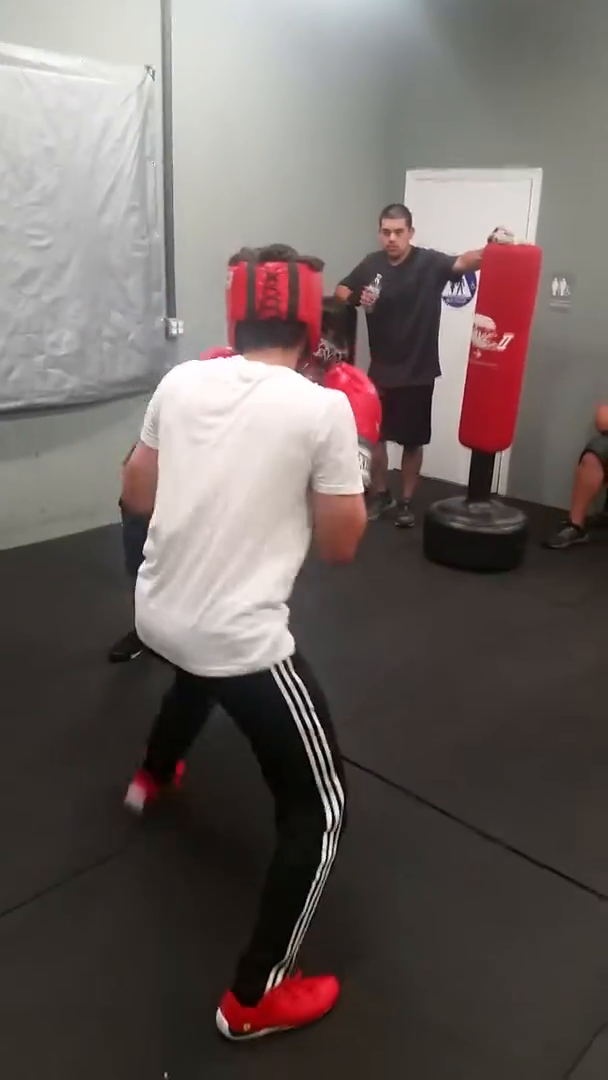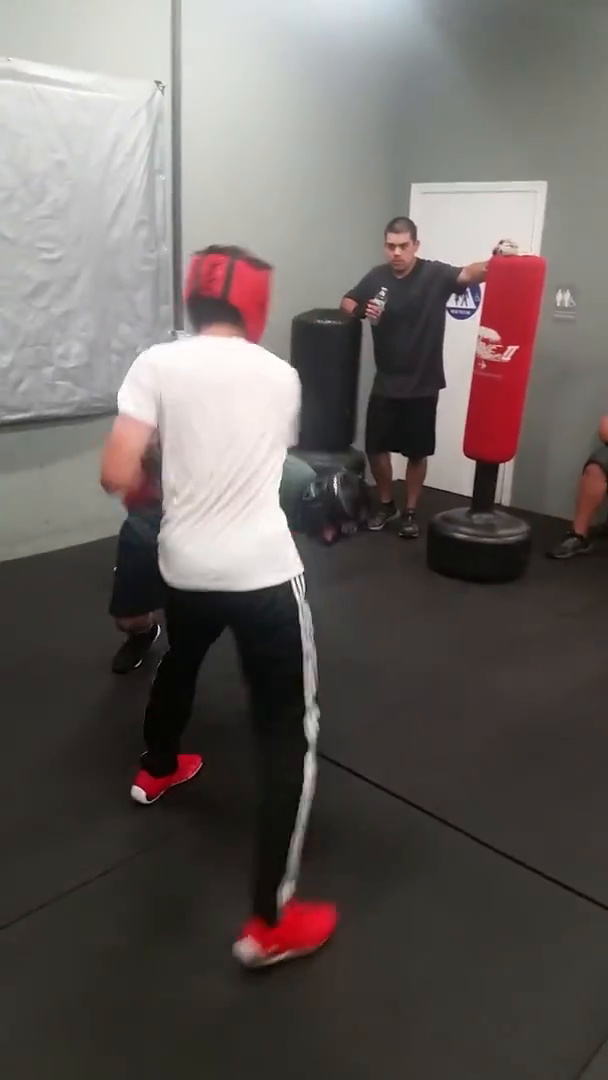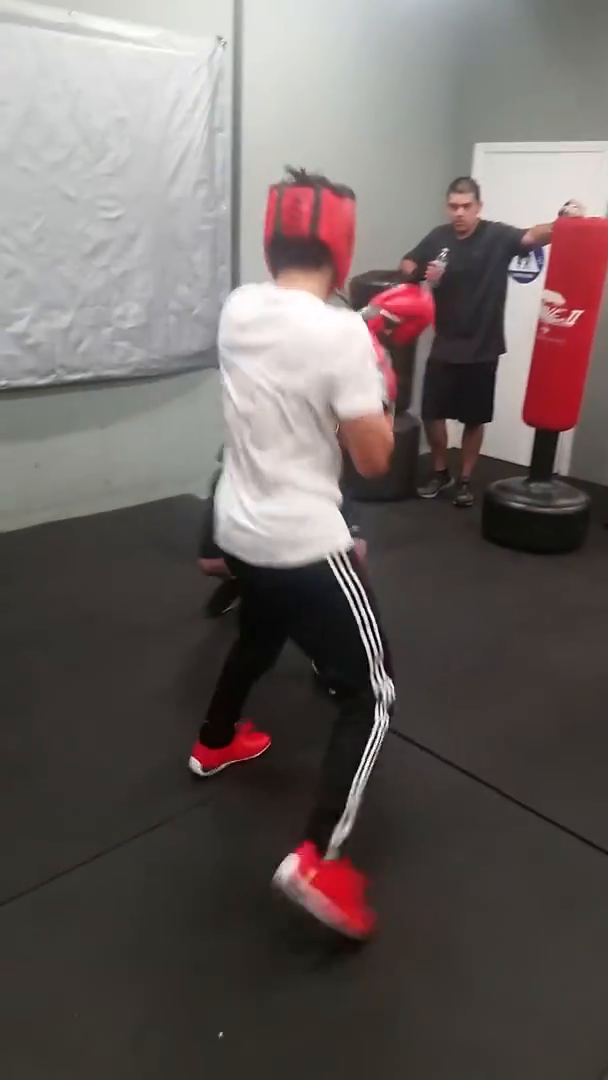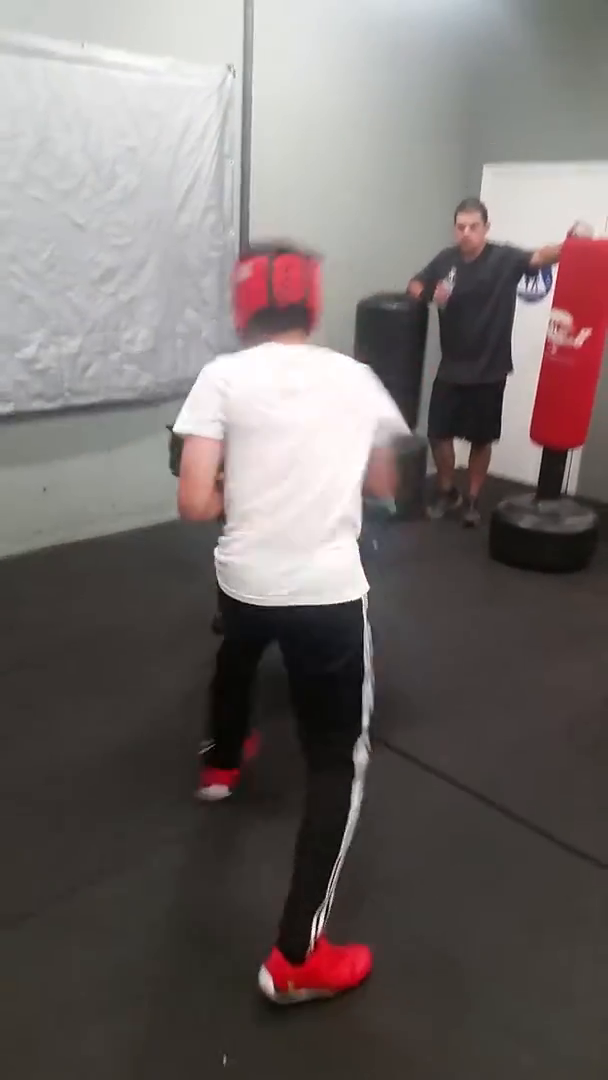
dt=0.4s
person 1, frame 1
left shoulder: (179, 383)
right shoulder: (322, 408)
left elbow: (138, 495)
right elbow: (341, 546)
right wrist: (349, 459)
left hip: (160, 615)
right hip: (246, 637)
left knee: (199, 663)
right knee: (316, 805)
left ankle: (153, 779)
right ankle: (254, 996)
person 1, frame 2
left shoulder: (157, 364)
right shoulder: (279, 373)
left elbow: (119, 476)
left wrist: (168, 490)
left hip: (186, 568)
right hip: (266, 573)
left knee: (180, 657)
right knee: (290, 733)
left ankle: (157, 771)
right ankle: (271, 921)
person 1, frame 3
left shoulder: (237, 310)
right shoulder: (340, 334)
right elbow: (373, 460)
right wrist: (378, 390)
left hip: (238, 528)
right hip: (307, 541)
left knee: (260, 629)
right knee: (370, 696)
left ankle: (218, 743)
right ankle: (317, 860)
person 1, frame 4
left shoulder: (223, 377)
right shoulder: (358, 381)
left elbow: (195, 502)
right elbow: (384, 488)
left wrist: (239, 501)
left hip: (246, 582)
right hip: (331, 593)
left knee: (238, 656)
right knee: (335, 765)
left ankle: (222, 765)
right ankle: (295, 959)
person 2, frame 1
left shoulder: (429, 262)
right shoulder: (372, 264)
left elbow: (463, 262)
right elbow: (341, 290)
right wrist: (356, 297)
left hip: (418, 372)
right hip: (381, 369)
left knee: (412, 440)
left ankle: (406, 501)
right ankle: (381, 495)
person 2, frame 2
left shoulder: (434, 274)
right shoulder: (377, 276)
left elbow: (468, 274)
right elbow: (347, 302)
right wrist: (362, 310)
left hip: (422, 384)
right hip: (386, 382)
left knee: (416, 452)
right knee: (376, 446)
left ankle: (411, 512)
right ankle: (386, 505)
person 2, frame 3
left shoulder: (497, 236)
right shoulder: (439, 237)
left elbow: (532, 236)
right elbow: (406, 264)
right wrist: (422, 273)
left hip: (482, 350)
right hip: (444, 346)
left knee: (474, 419)
right knee: (432, 412)
left ankle: (465, 480)
right ankle: (440, 473)
person 2, frame 4
left shoulder: (504, 258)
right shoulder: (446, 259)
left elbow: (539, 257)
right elbow: (414, 286)
right wrist: (429, 294)
left hip: (489, 371)
right hip: (451, 368)
left knee: (481, 438)
right knee: (439, 432)
left ankle: (473, 500)
right ankle: (448, 492)
